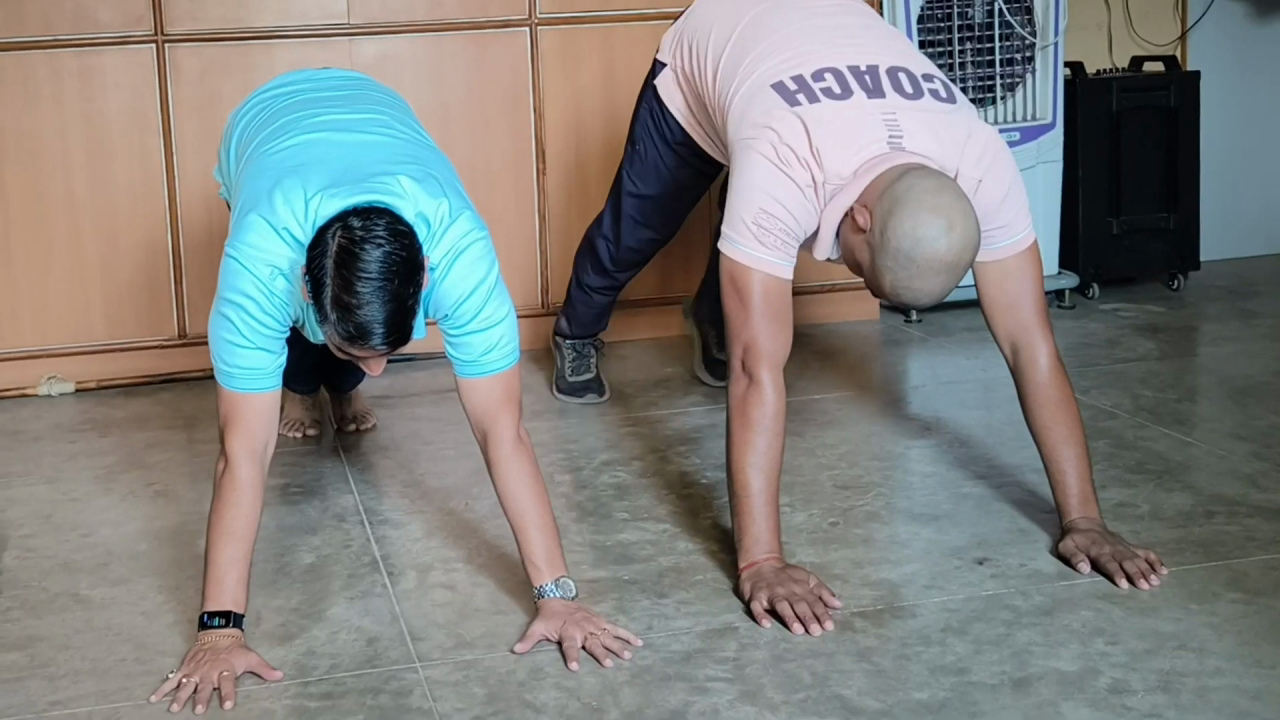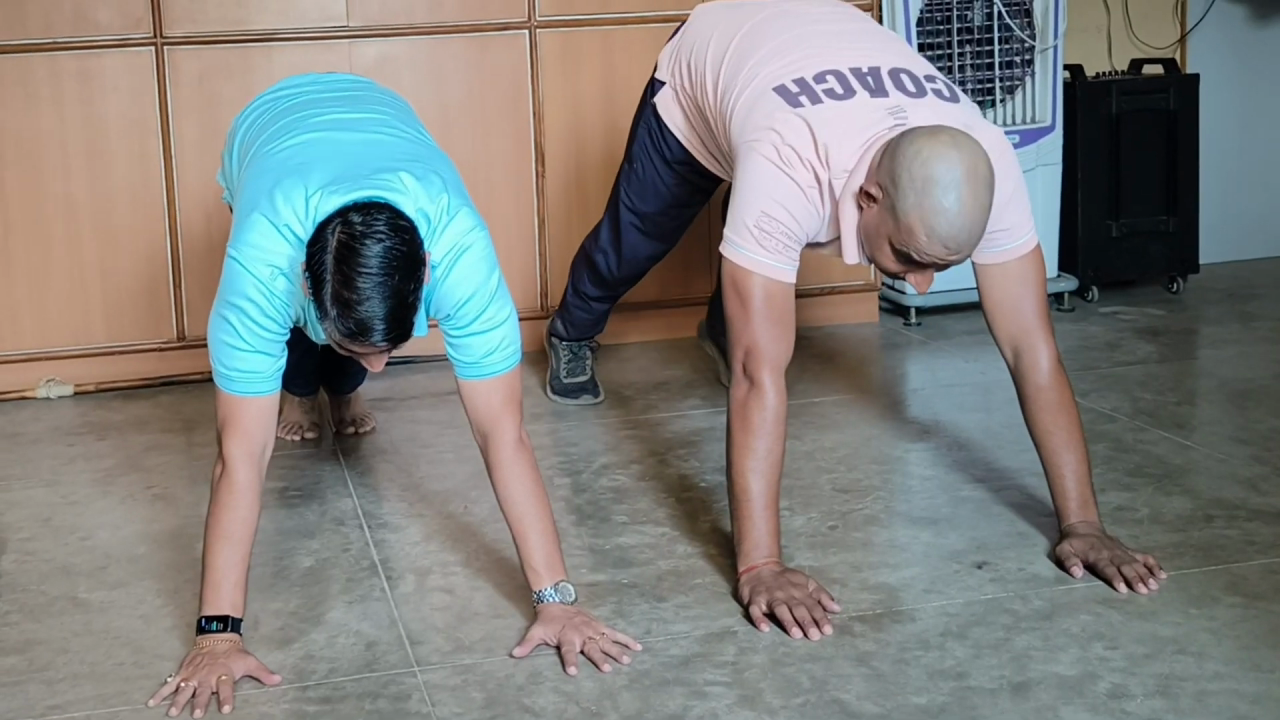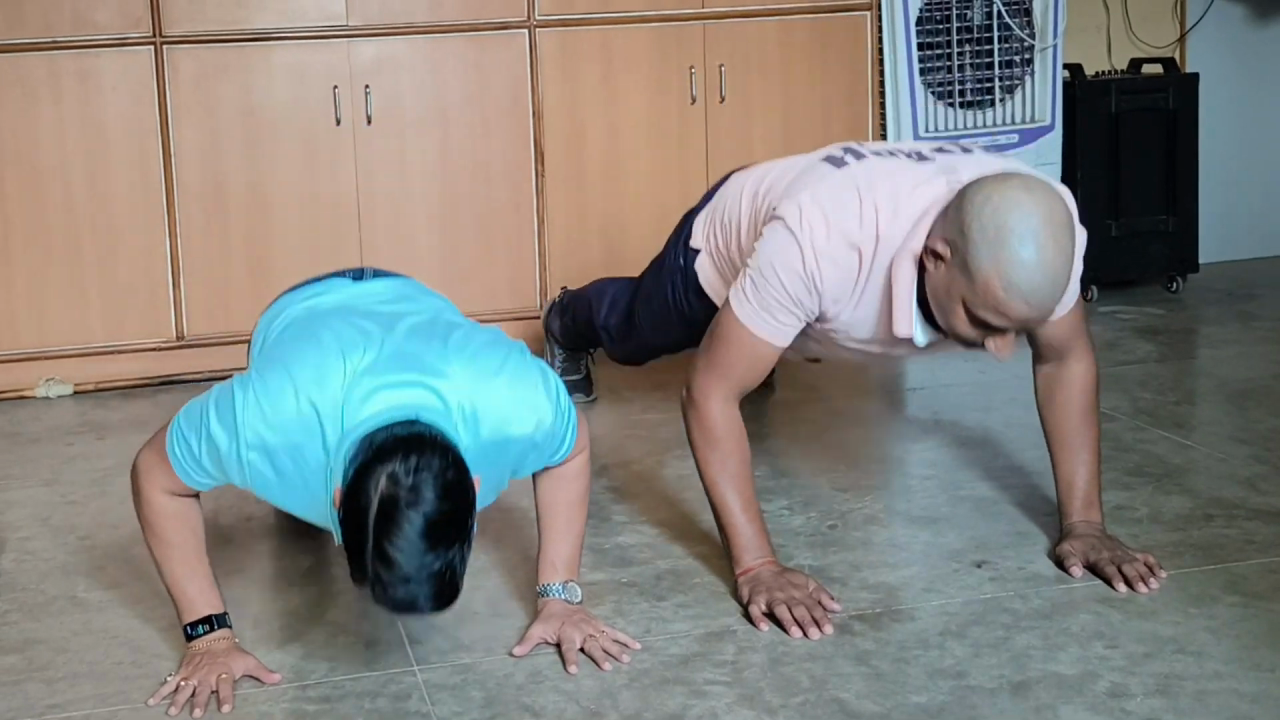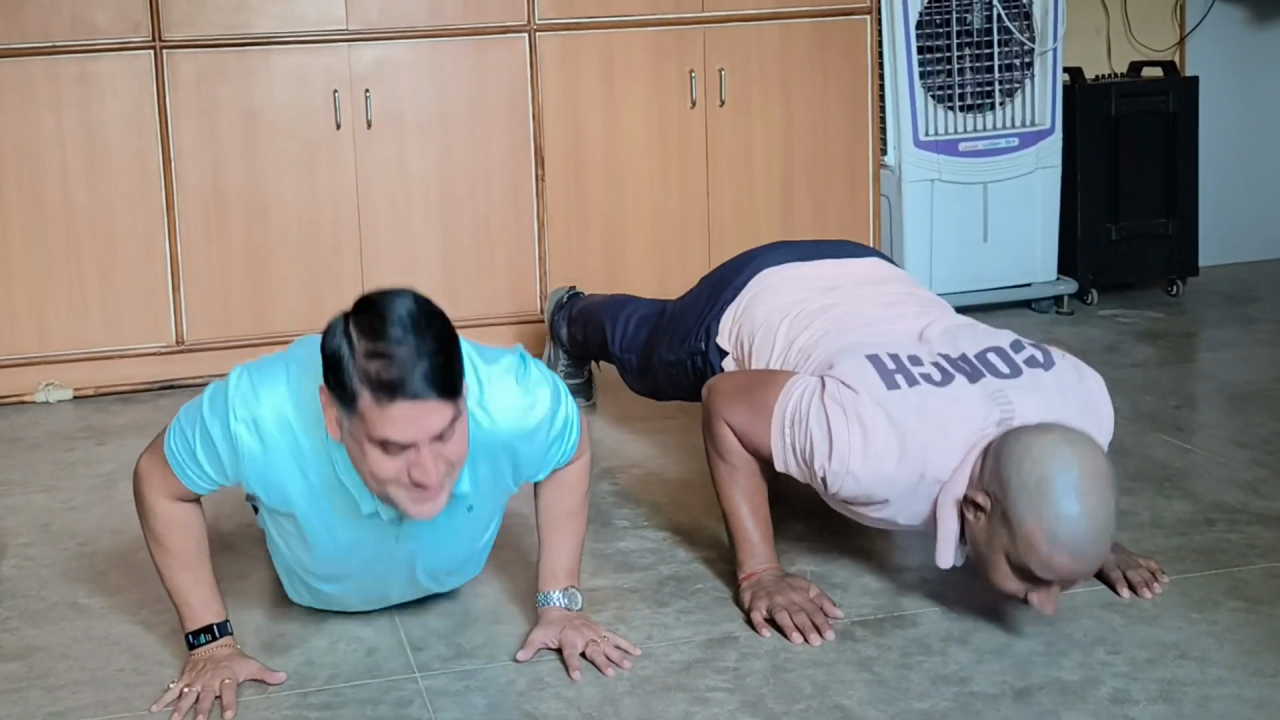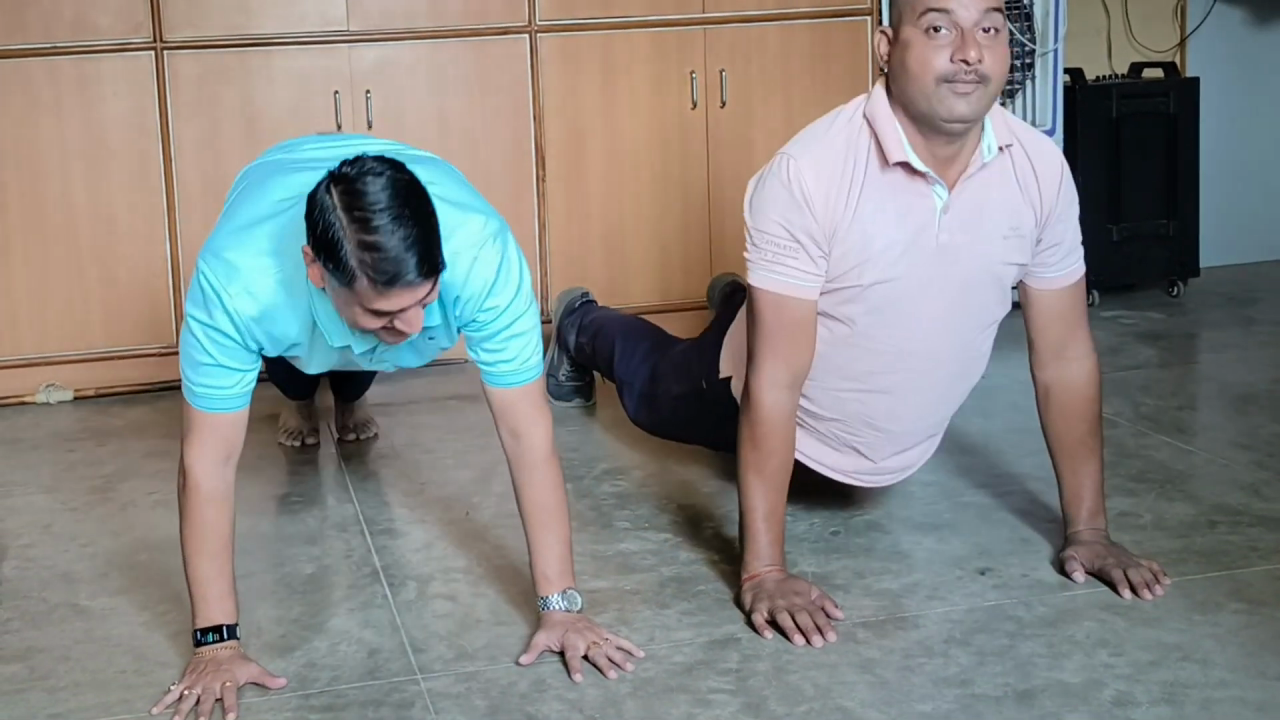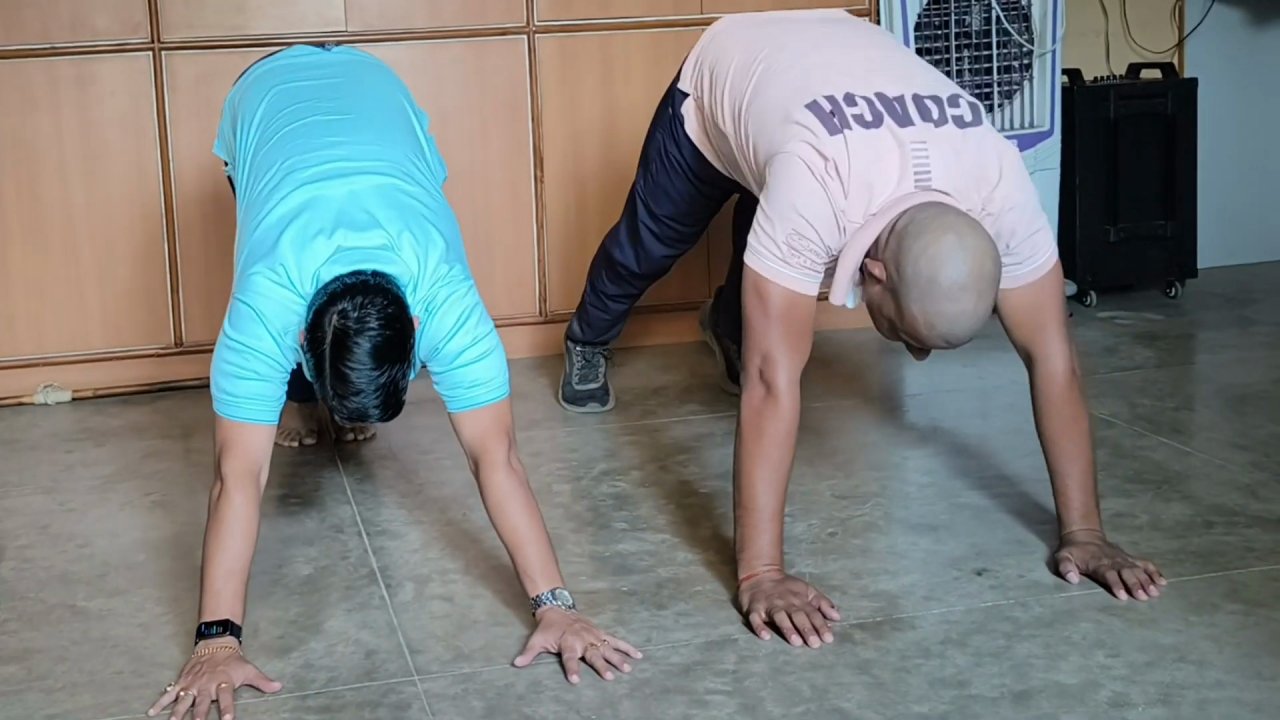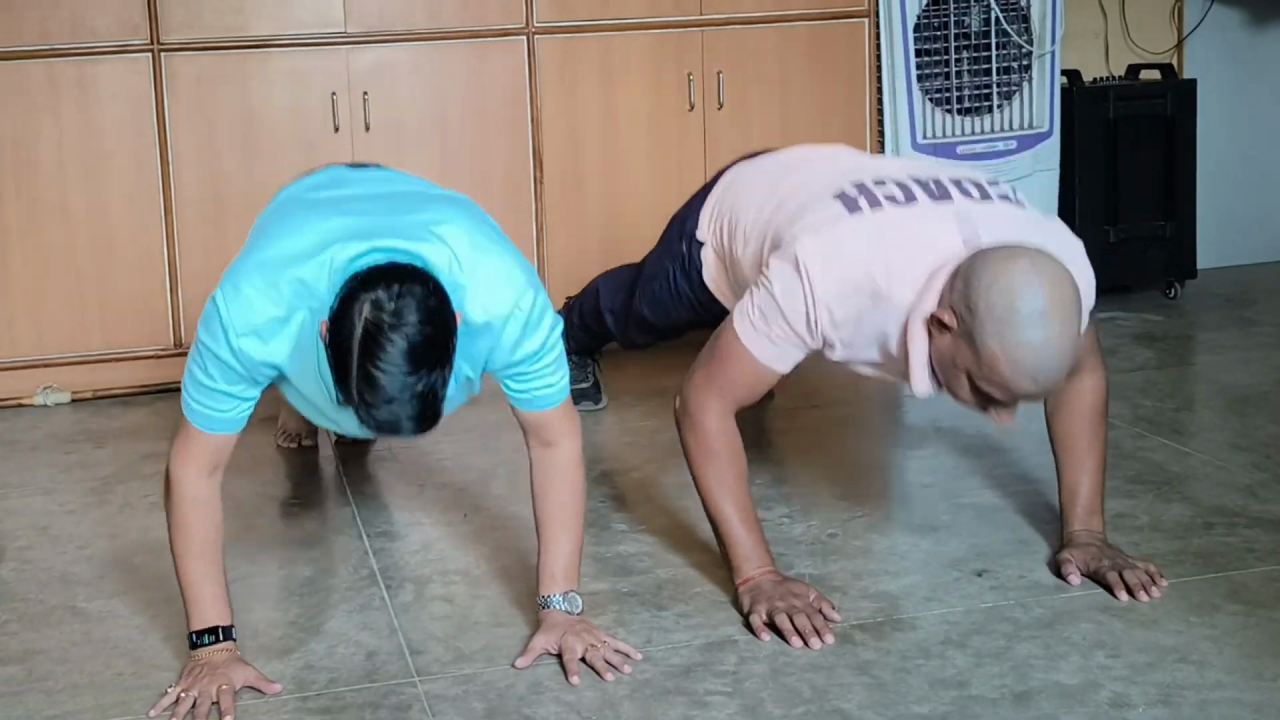
dt=0.5s
person 1, frame 1
left shoulder: (981, 164)
right shoulder: (786, 172)
left elbow: (1029, 344)
right elbow: (759, 371)
left wrist: (1082, 519)
right wrist: (760, 561)
left knee: (752, 242)
right knee: (633, 229)
left ankle: (711, 323)
right ankle: (578, 332)
person 1, frame 2
left shoulder: (987, 163)
right shoulder: (789, 170)
left elbow: (1032, 348)
right elbow: (760, 375)
left wrist: (1082, 525)
right wrist: (759, 565)
left knee: (763, 260)
right knee: (631, 243)
left ankle: (723, 328)
right ankle: (571, 336)
person 1, frame 3
left shoulder: (1050, 225)
right shoulder: (824, 239)
left elbow: (1071, 357)
right elbow: (710, 396)
left wrist: (1082, 517)
right wrist: (752, 562)
right hip: (733, 233)
right knee: (632, 327)
left ankle: (759, 339)
right ankle: (568, 320)
person 1, frame 4
left shoulder: (1088, 410)
right shoulder: (874, 452)
right elbow: (721, 405)
left wrist: (1090, 540)
right wrist: (759, 572)
right hip: (756, 305)
right knee: (644, 351)
right ankle: (573, 320)
person 1, frame 5
left shoulder: (1038, 168)
right shoulder: (809, 173)
left elbow: (1065, 358)
right elbow: (774, 386)
left wrist: (1087, 530)
right wrist: (763, 570)
right hip: (755, 390)
right knee: (655, 399)
right ankle: (580, 332)
person 1, frame 6
left shoulder: (999, 189)
right shoulder: (818, 193)
left elbow: (1050, 356)
right elbow: (774, 380)
left wrist: (1083, 531)
right wrist: (759, 574)
right hip: (727, 67)
left knee: (762, 264)
right knee: (647, 247)
left ankle: (728, 328)
right ankle: (589, 340)
person 1, frame 7
left shoulder: (1060, 264)
right shoulder: (831, 283)
left elbow: (1084, 374)
right elbow: (701, 406)
left wrist: (1084, 528)
right wrist: (753, 573)
right hip: (739, 207)
right knee: (636, 312)
left ankle: (756, 340)
right ankle: (574, 333)
person 2, frame 1
left shoulder: (459, 253)
right shoulder: (263, 260)
left elbow: (502, 431)
right elbow: (245, 453)
left wrist: (556, 593)
right wrist: (220, 628)
left knee: (350, 360)
right knee: (299, 361)
left ankle: (341, 390)
right ankle: (298, 388)
person 2, frame 2
left shoulder: (459, 250)
right shoulder: (264, 259)
left elbow: (502, 433)
right elbow: (242, 454)
left wrist: (555, 598)
right wrist: (218, 632)
left knee: (348, 366)
right knee: (299, 362)
left ankle: (340, 390)
right ankle: (298, 389)
person 2, frame 3
left shoulder: (517, 410)
right shoulder: (268, 427)
left elbow: (570, 450)
right elbow: (153, 478)
left wrist: (560, 592)
right wrist: (207, 627)
right hip: (305, 313)
person 2, frame 4
left shoulder: (516, 402)
right shoulder: (255, 416)
left elbow: (571, 455)
right elbow: (157, 485)
left wrist: (559, 599)
right wrist: (209, 638)
person 2, frame 5
left shoulder: (479, 248)
right shoulder: (236, 272)
left elbow: (528, 436)
right elbow: (208, 465)
left wrist: (560, 606)
right wrist: (216, 642)
left ankle: (349, 397)
right ankle: (299, 403)
person 2, frame 6
left shoulder: (444, 299)
right shoulder: (272, 308)
left elbow: (495, 459)
right elbow: (240, 477)
left wrist: (554, 605)
right wrist: (218, 640)
left ankle: (312, 394)
right ankle: (298, 399)
person 2, frame 7
left shoulder: (503, 296)
right shoulder: (258, 309)
left elbow: (553, 440)
right elbow: (194, 468)
left wrist: (561, 603)
right wrist: (211, 640)
right knee: (304, 402)
right ankle: (301, 407)
